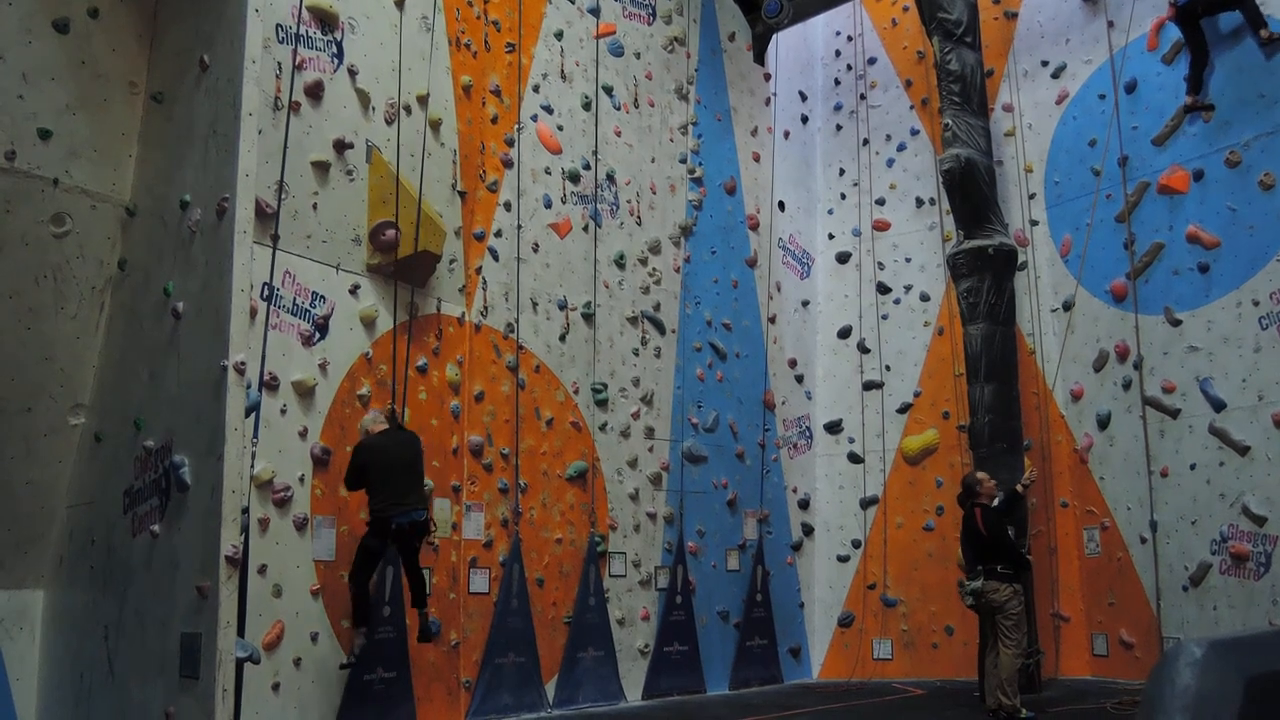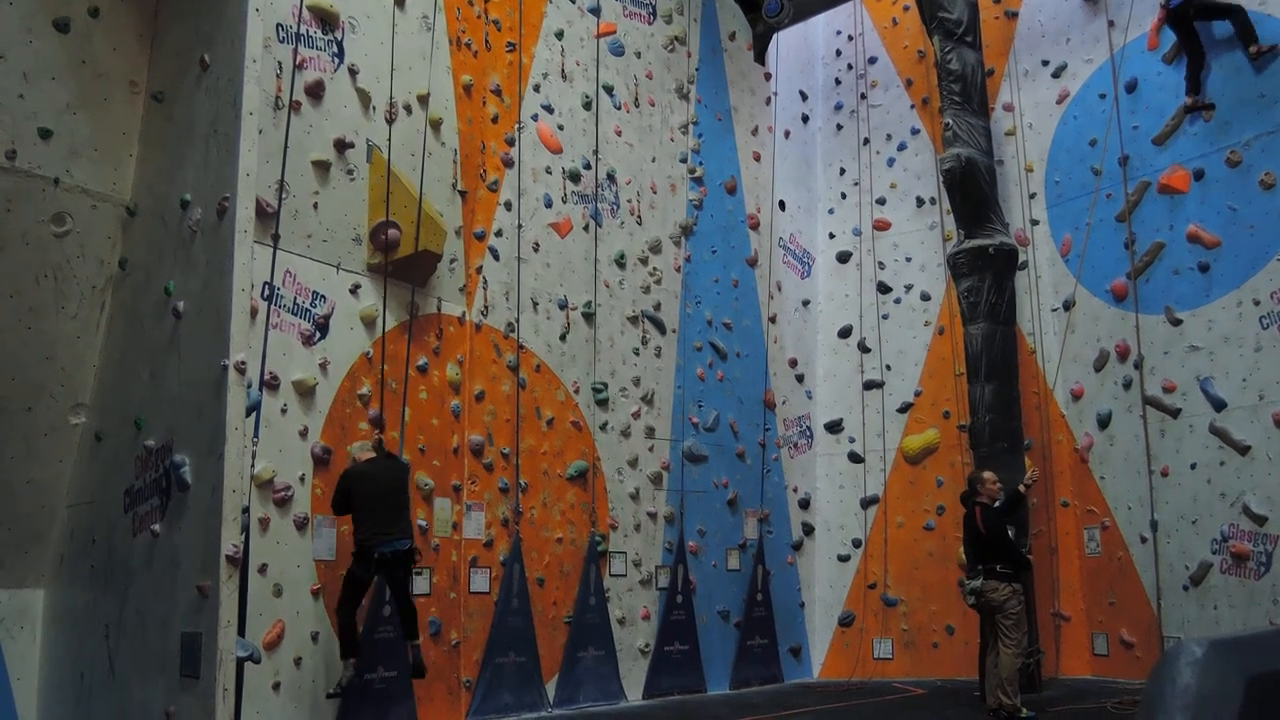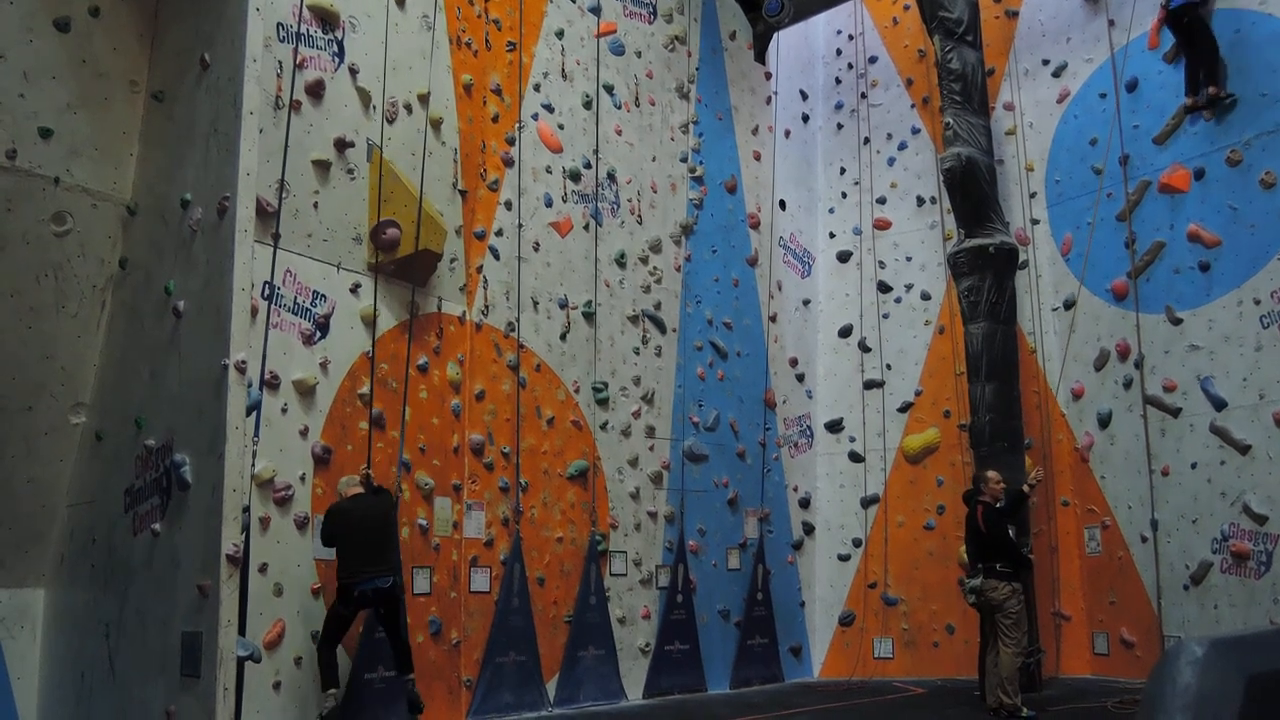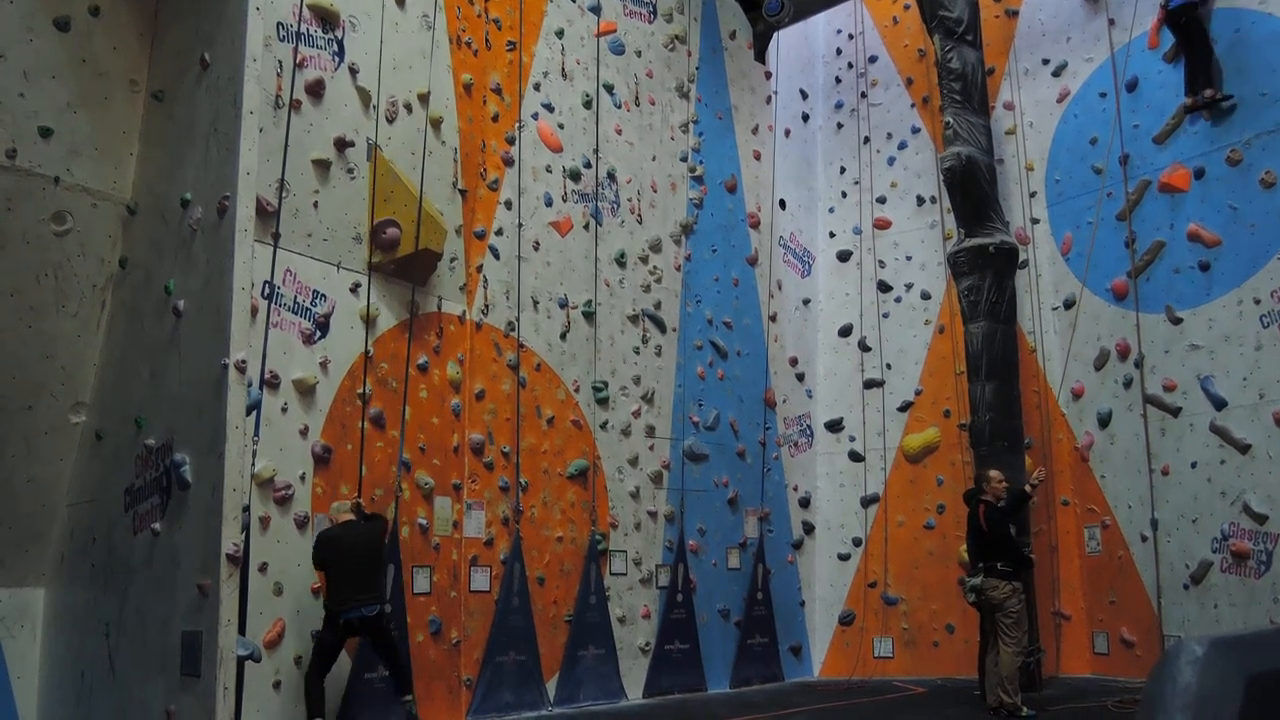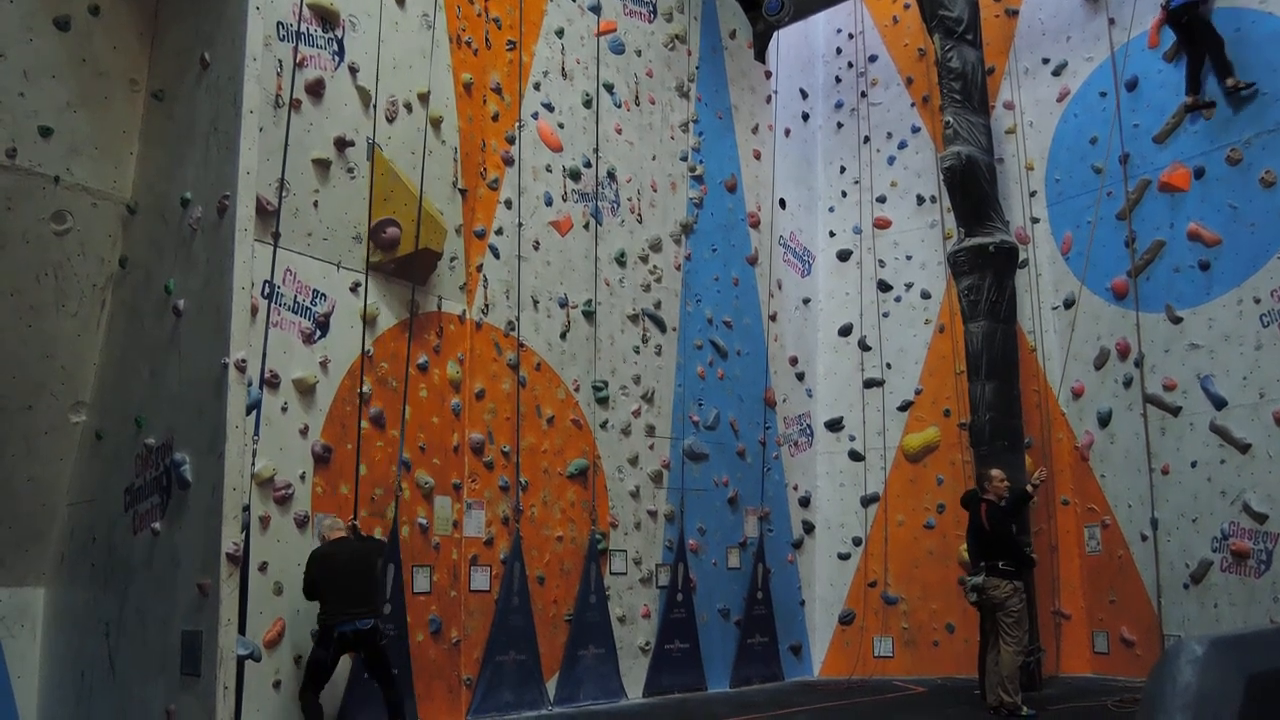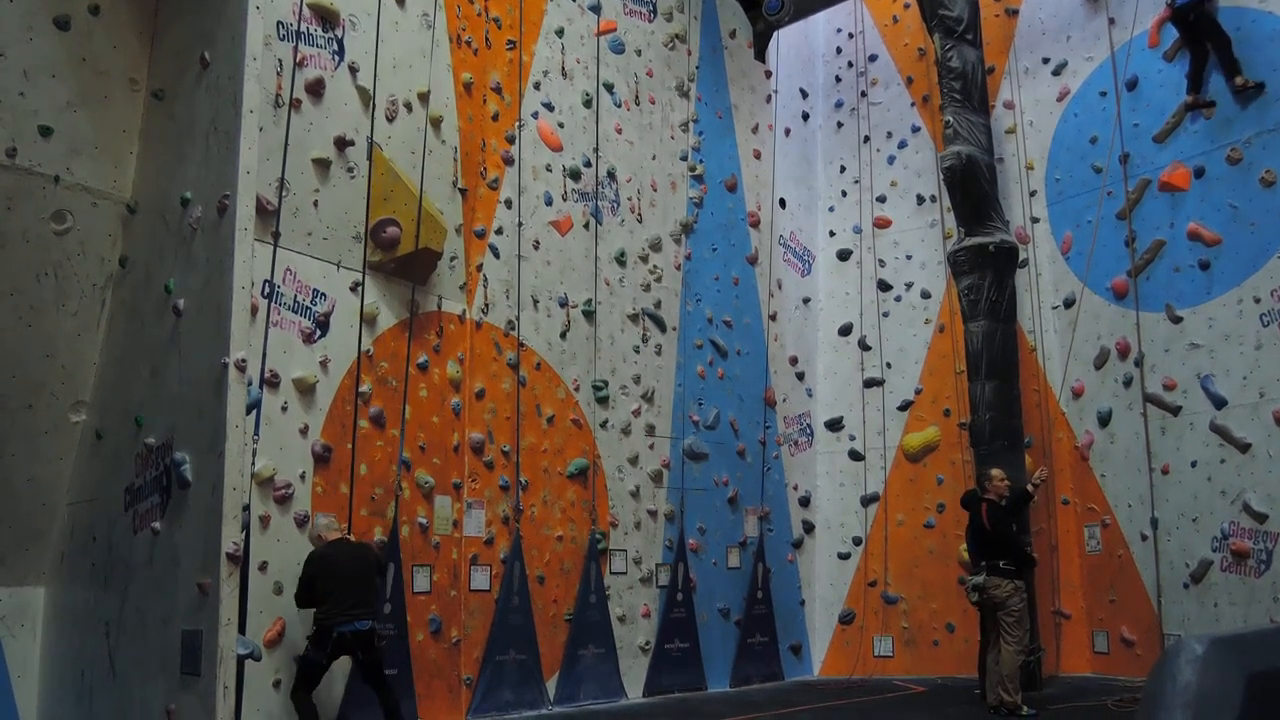
dt=0.3s
person 1, frame 1
left shoulder: (973, 514)
right shoulder: (987, 517)
left elbow: (1003, 509)
right elbow: (1007, 547)
left wrist: (1023, 485)
right wrist: (1026, 563)
left hip: (984, 586)
right hip: (1003, 585)
left knee: (994, 648)
right knee: (1011, 647)
person 1, frame 2
left shoulder: (975, 513)
right shoulder: (986, 515)
left elbow: (1005, 510)
right elbow: (1006, 546)
left wrist: (1025, 486)
right wrist: (1026, 562)
left hip: (985, 585)
right hip: (1003, 585)
left knee: (994, 647)
right knee: (1011, 646)
person 1, frame 3
left shoulder: (977, 512)
right shoulder: (987, 514)
left elbow: (1008, 510)
right elbow: (1006, 545)
left wrist: (1029, 486)
right wrist: (1027, 561)
left hip: (986, 584)
right hip: (1002, 584)
left knee: (994, 646)
right knee: (1012, 645)
person 1, frame 4
left shoulder: (980, 510)
right shoulder: (989, 513)
left elbow: (1009, 510)
right elbow: (1008, 543)
left wrist: (1031, 485)
right wrist: (1028, 561)
left hip: (986, 583)
right hip: (1003, 583)
left knee: (993, 646)
right knee: (1012, 645)
person 1, frame 5
left shoulder: (981, 509)
right shoulder: (992, 512)
left elbow: (1010, 509)
right elbow: (1010, 542)
left wrist: (1033, 486)
right wrist: (1030, 561)
left hip: (988, 582)
right hip: (1005, 582)
left knee: (994, 645)
right knee: (1012, 644)
left ankle: (995, 701)
right ankle: (1010, 703)
person 1, frame 6
left shoulder: (981, 510)
right shoulder: (992, 512)
left elbow: (1012, 508)
right elbow: (1011, 542)
left wrist: (1033, 485)
right wrist: (1031, 560)
left hip: (989, 582)
right hip: (1006, 582)
left knee: (996, 645)
right knee: (1013, 644)
left ankle: (995, 701)
right ankle: (1010, 703)
person 2, frame 1
left shoulder: (365, 446)
right shoulder: (412, 440)
left elbow: (351, 484)
right wrist: (393, 419)
left hip: (386, 523)
right hip: (418, 519)
left knee: (359, 579)
right knee: (412, 566)
left ankle: (359, 642)
right ankle: (424, 623)
person 2, frame 2
left shoulder: (351, 474)
right shoulder: (399, 469)
left elbow: (337, 508)
right wrist: (381, 448)
left hip: (370, 552)
right hip: (402, 547)
left knee: (346, 610)
right knee: (403, 600)
left ankle: (349, 670)
right ankle: (416, 656)
person 2, frame 3
left shoulder: (337, 510)
right shoulder: (385, 504)
left elbow: (327, 540)
right wrist: (370, 483)
left hip: (353, 589)
right hip: (387, 584)
left knee: (326, 644)
right knee: (397, 636)
right ankle: (410, 689)
person 2, frame 4
left shoulder: (326, 536)
right shoulder: (374, 531)
left elbow: (319, 564)
right wrist: (362, 512)
left hip: (340, 616)
right hip: (373, 613)
left knee: (314, 675)
right knee: (396, 663)
person 2, frame 5
left shoulder: (319, 555)
right shoulder: (369, 549)
left elbow: (309, 593)
right elbow: (381, 545)
right wrist: (359, 535)
left hip: (334, 631)
right hip: (367, 628)
left knee: (309, 692)
right knee: (388, 682)
person 2, frame 6
left shoulder: (317, 557)
right shoulder: (367, 551)
left elbow: (301, 600)
right elbow: (383, 570)
left hip: (330, 632)
right hip: (364, 630)
left knee: (300, 691)
right knee: (380, 684)
